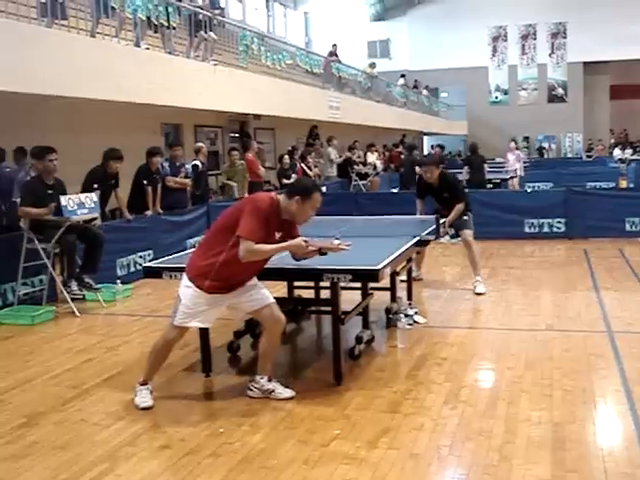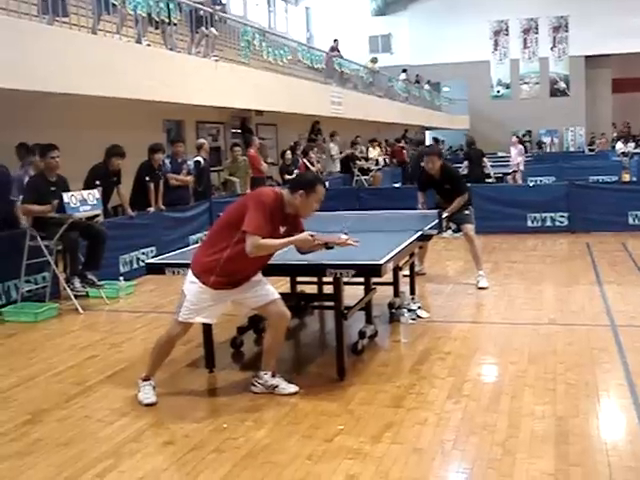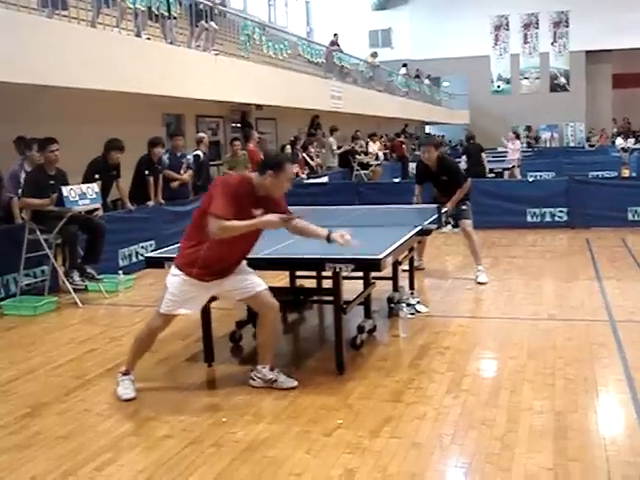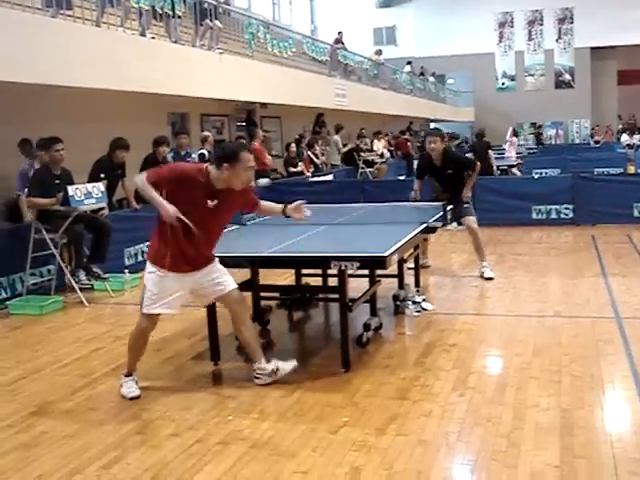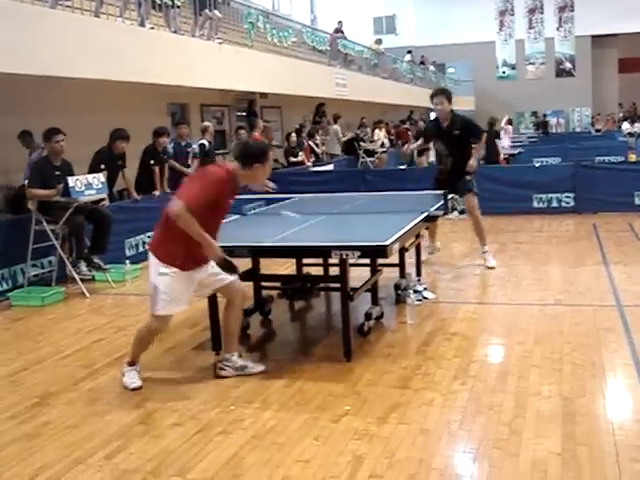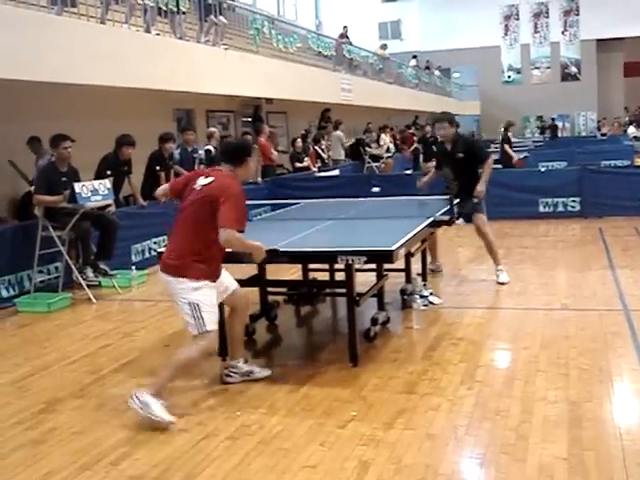
dt=0.3s
person 1, frame 1
left shoulder: (287, 217)
right shoulder: (259, 205)
left elbow: (298, 253)
right elbow: (246, 252)
left wrist: (323, 248)
right wrist: (287, 245)
left hip: (241, 281)
right hip: (204, 278)
left knee: (276, 321)
right knee: (174, 334)
left ankle: (261, 382)
right ankle: (144, 385)
person 1, frame 2
left shoulder: (291, 212)
right shoulder: (263, 200)
left elbow: (303, 246)
right elbow: (253, 248)
right wrist: (294, 239)
left hip: (245, 277)
right hip: (209, 274)
left knee: (281, 316)
right knee: (178, 330)
left ankle: (265, 377)
right ankle: (147, 380)
person 1, frame 3
left shoulder: (271, 197)
right shoulder: (231, 184)
left elbow: (293, 223)
right elbow: (216, 230)
left wrist: (328, 235)
right wrist: (260, 222)
left hip: (231, 268)
right hip: (192, 267)
left knee: (270, 307)
right knee: (159, 322)
left ankle: (263, 371)
right ankle: (126, 374)
person 1, frame 4
left shoulder: (239, 190)
right shoulder: (185, 174)
left elbow: (257, 206)
right elbow: (141, 179)
left wrist: (284, 210)
right wrist: (162, 204)
left hip: (204, 263)
right hip: (166, 264)
left knee: (238, 303)
right knee: (146, 324)
left ankle: (263, 366)
right ankle: (129, 375)
person 1, frame 5
left shoulder: (229, 176)
right shoulder: (215, 177)
right elbow: (177, 210)
left wrist: (254, 185)
right wrist: (209, 243)
left hip: (201, 255)
right hip: (171, 258)
left knee: (238, 293)
right knee: (158, 323)
left ankle: (229, 360)
right ankle: (131, 365)
person 1, frame 6
left shoulder: (202, 177)
right shoulder: (231, 189)
left elbow: (164, 192)
right elbow: (227, 238)
right wrist: (254, 248)
left hip: (200, 264)
right hip: (188, 272)
left knee: (241, 303)
right knee: (205, 343)
left ankle: (236, 366)
right ankle: (149, 396)
person 2, frame 1
left shoulder: (450, 179)
right shoulder: (422, 180)
left elbow: (460, 204)
right elbow: (420, 198)
left wrist: (447, 222)
right wrist: (420, 212)
left hip: (460, 211)
right hip: (440, 211)
left knee: (468, 239)
left ankle: (478, 280)
right ankle: (417, 271)
person 2, frame 2
left shoulder: (452, 172)
right shoulder: (424, 173)
left elbow: (464, 196)
right elbow: (421, 191)
left wrist: (448, 212)
right wrist: (421, 203)
left hip: (460, 205)
right hip: (441, 205)
left knee: (469, 233)
left ankle: (481, 274)
right ankle: (419, 266)
person 2, frame 3
left shoulder: (449, 164)
right shoulder: (421, 166)
left elbow: (466, 184)
right elbow: (419, 183)
left wrist: (451, 203)
right wrist: (417, 196)
left hip: (458, 199)
right hip: (438, 200)
left knee: (467, 229)
left ankle: (480, 269)
right ankle: (419, 261)
person 2, frame 4
left shoulder: (455, 158)
right shoulder: (424, 161)
left elbow: (476, 166)
right elbow: (419, 178)
left wrist: (468, 188)
right wrist: (416, 190)
left hip: (459, 198)
left knee: (472, 227)
left ankle: (484, 265)
right ankle: (424, 259)
person 2, frame 5
left shoulder: (463, 122)
right shoulder: (432, 125)
left elbow: (482, 137)
right elbow: (424, 140)
left wrist: (474, 158)
right wrist: (413, 147)
left hip: (463, 173)
right hip: (442, 173)
left knee: (473, 209)
left ankle: (485, 251)
right ankle: (432, 244)
person 2, frame 6
left shoulder: (468, 144)
right shoulder: (440, 149)
left elbow: (488, 161)
left wrist: (482, 184)
right wrist: (426, 179)
left hip: (470, 194)
right hip: (450, 194)
left knee: (481, 227)
left ankle: (499, 268)
right ankle: (435, 263)
person 3, frame 1
left shoulder: (59, 183)
right shoulder: (31, 185)
right elbow: (22, 211)
right wrist: (46, 211)
left hip: (61, 222)
right hip: (42, 227)
left knee: (96, 235)
right knee: (69, 240)
left ankle: (83, 275)
right ankle: (70, 280)
person 3, frame 2
left shoulder: (62, 180)
right shoulder: (35, 182)
right elbow: (25, 209)
right wrist: (49, 208)
left hip: (64, 220)
right hip: (45, 224)
left knee: (99, 232)
right knee: (72, 237)
left ankle: (87, 272)
right ankle: (73, 277)
person 3, frame 3
left shoulder: (61, 174)
right shoulder: (34, 175)
right elbow: (24, 202)
right wrist: (48, 202)
left hip: (63, 213)
right hip: (44, 218)
left knee: (98, 226)
right knee: (71, 230)
left ankle: (85, 266)
right ankle: (72, 271)
person 3, frame 4
left shoulder: (66, 173)
right shoulder: (39, 175)
right elbow: (30, 202)
right wrist: (53, 201)
left hip: (69, 213)
right hip: (50, 217)
left knee: (103, 225)
right knee: (77, 230)
left ankle: (91, 265)
right ankle: (77, 270)
person 3, frame 5
left shoulder: (66, 165)
right shoulder: (40, 166)
right elbow: (30, 193)
right wrist: (54, 192)
left hip: (69, 204)
right hip: (50, 208)
left knee: (104, 216)
right knee: (78, 221)
left ankle: (92, 255)
right ankle: (79, 261)
person 3, frame 6
left shoulder: (73, 171)
right shoulder: (46, 171)
right elbow: (37, 199)
right wrist: (60, 198)
left hip: (76, 210)
right hip: (57, 214)
left knee: (110, 222)
right knee: (84, 227)
left ankle: (99, 262)
right ankle: (85, 267)
